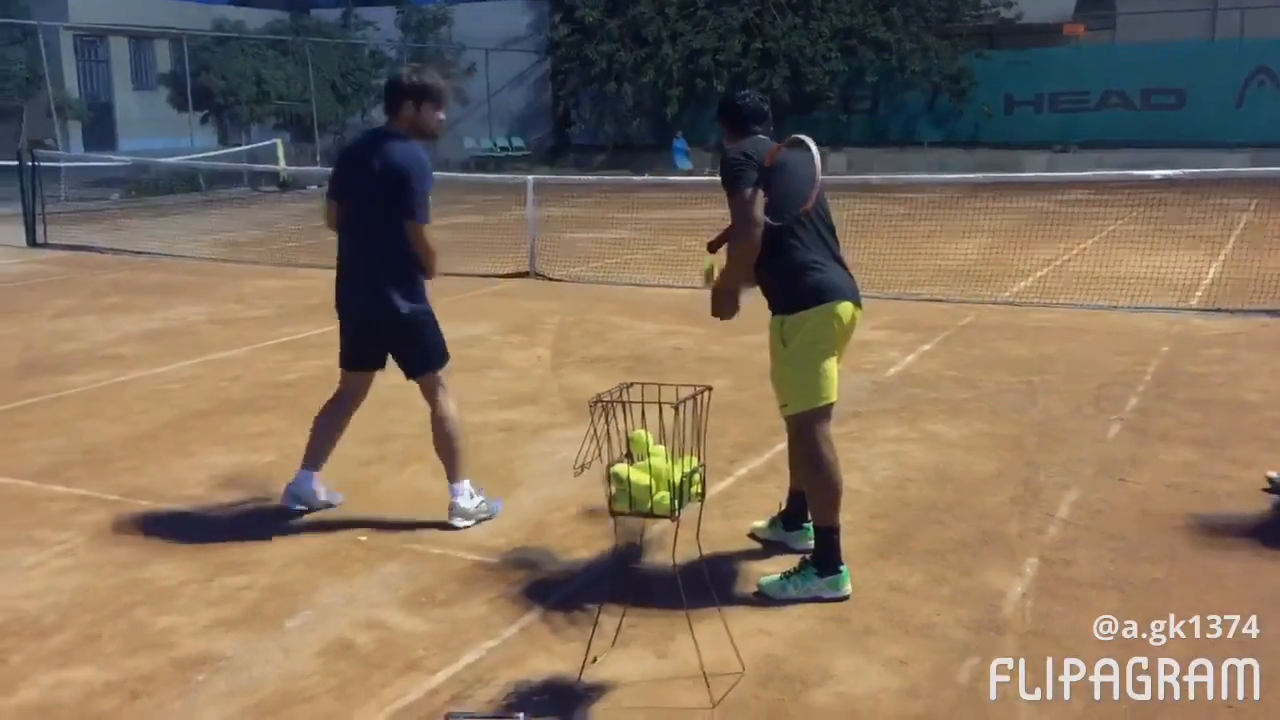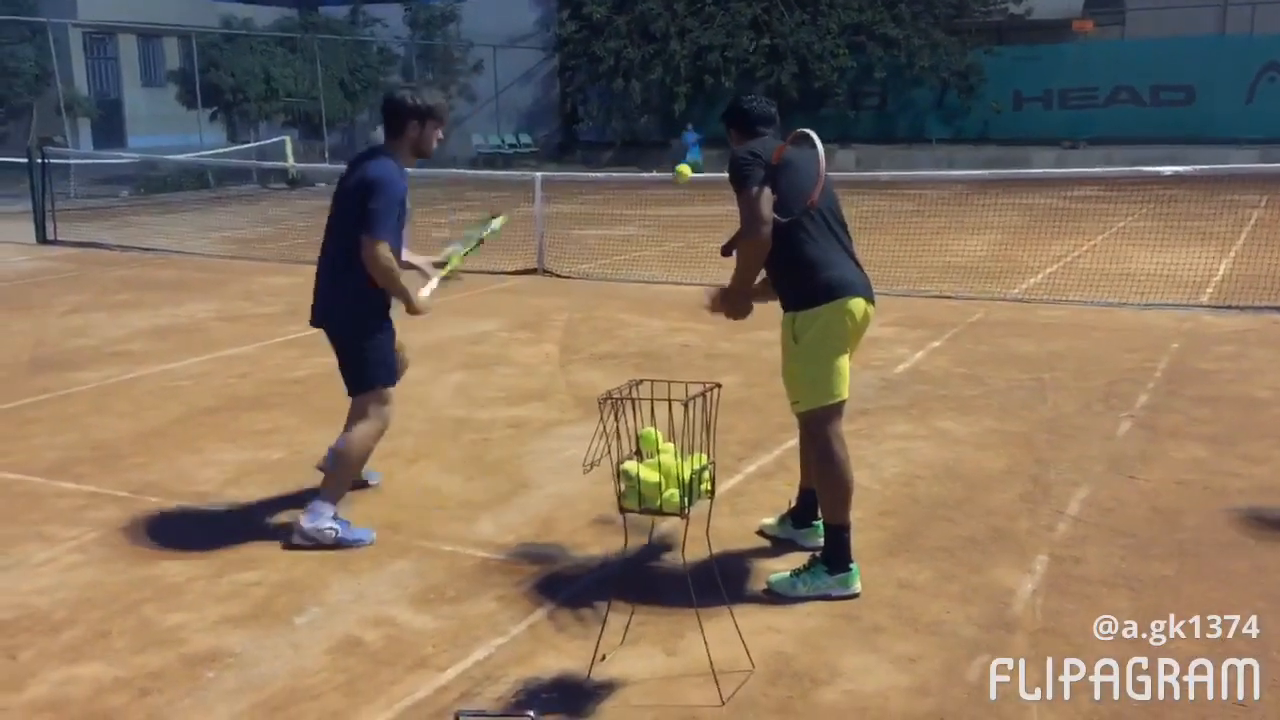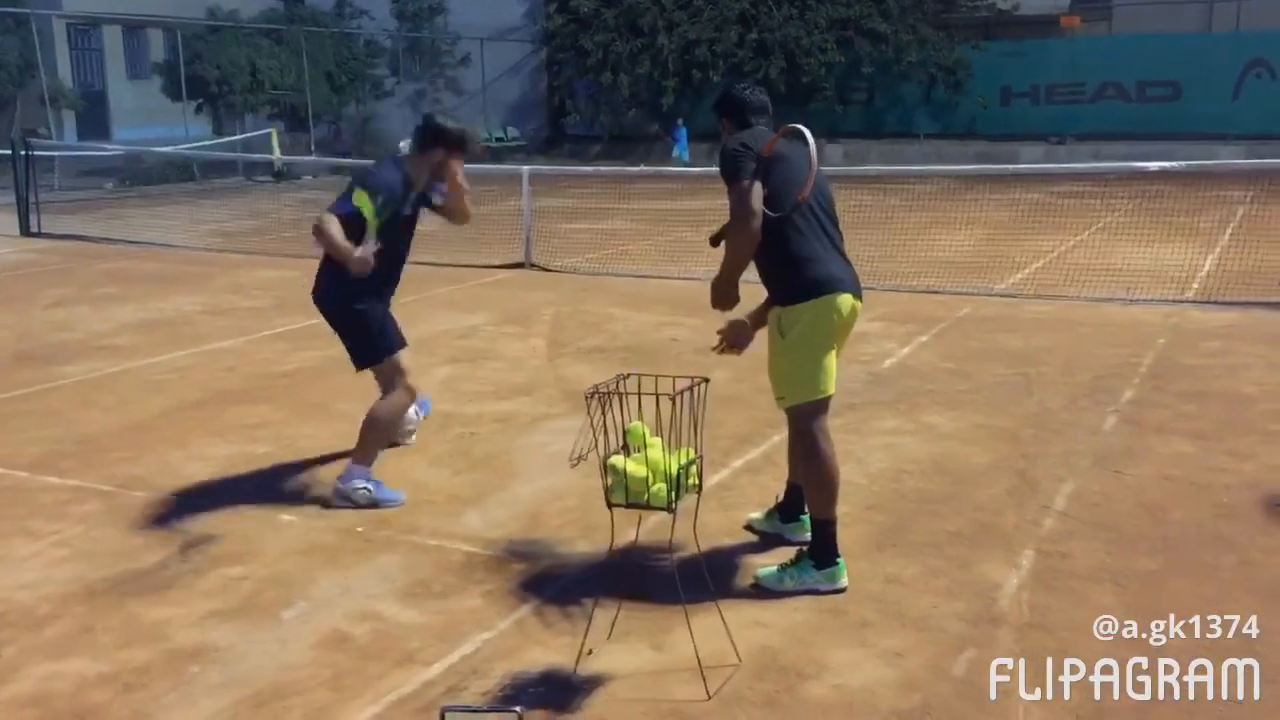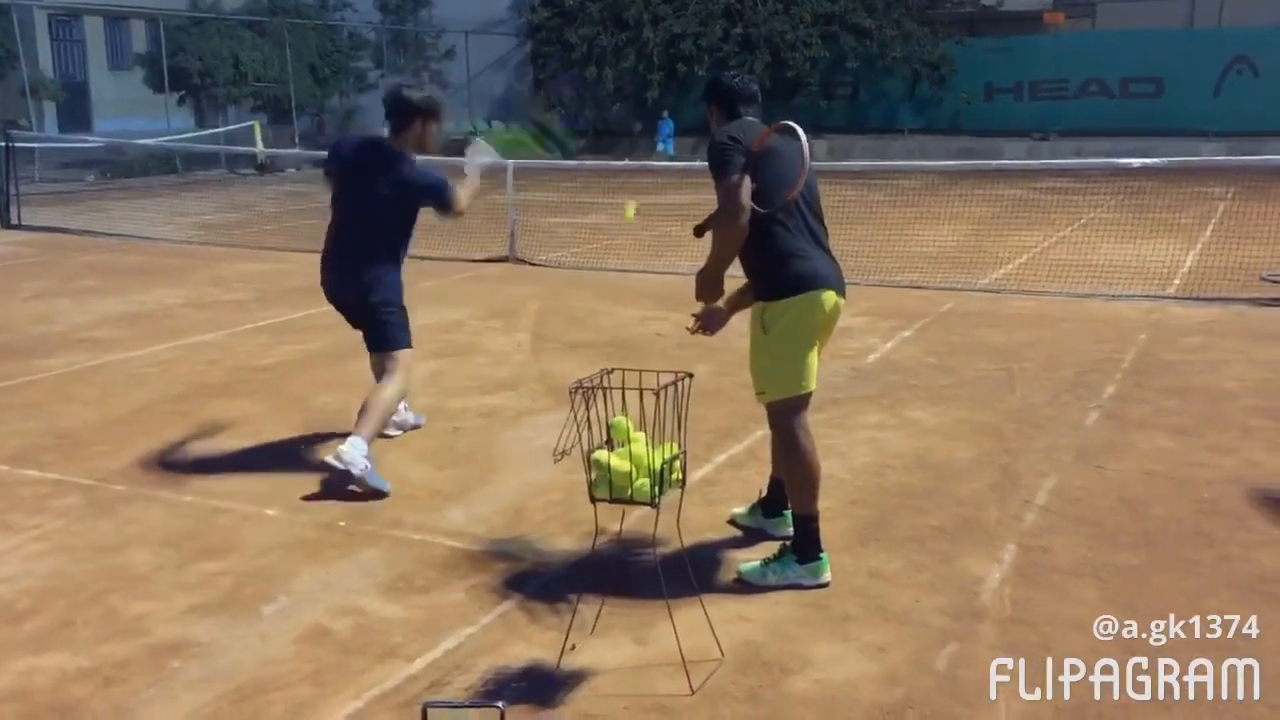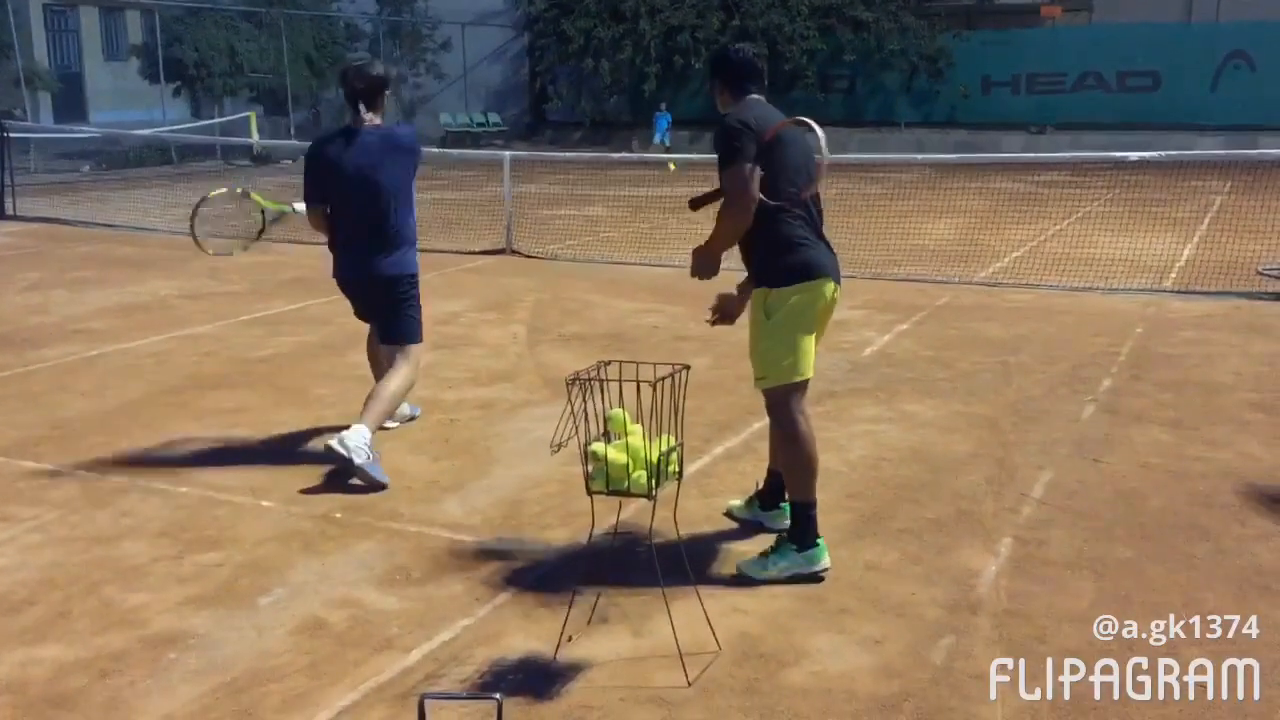
dt=0.4s
person 1, frame 1
left shoulder: (740, 157)
right shoulder: (793, 159)
left elbow: (752, 229)
left wrist: (726, 288)
right wrist: (741, 277)
left hip: (808, 304)
right hip: (838, 296)
left knee: (811, 426)
right knee: (801, 417)
left ankle: (828, 567)
right ankle: (795, 520)
person 1, frame 2
left shoulder: (749, 157)
right shoulder: (801, 159)
left elbow: (760, 227)
left wrist: (738, 288)
right wrist: (748, 295)
left hip: (823, 302)
right hip: (851, 293)
left knee: (823, 424)
right knee: (812, 415)
left ankle: (838, 565)
right ankle: (806, 517)
person 1, frame 3
left shoulder: (740, 148)
right shoulder: (796, 152)
left elbow: (749, 220)
left wrist: (725, 280)
right wrist: (753, 323)
left hip: (810, 297)
right hip: (840, 290)
left knee: (809, 418)
right knee: (801, 411)
left ankle: (824, 560)
right ankle: (791, 513)
person 1, frame 4
left shoulder: (728, 140)
right shoulder: (783, 145)
left elbow: (737, 214)
left wrist: (710, 273)
right wrist: (727, 307)
left hip: (794, 293)
right hip: (824, 285)
left knee: (789, 414)
right knee: (783, 407)
left ankle: (807, 555)
right ankle: (775, 507)
person 1, frame 5
left shoulder: (736, 125)
right shoulder: (784, 126)
left elbow: (743, 204)
left wrist: (709, 253)
right wrist: (744, 291)
left hip: (789, 282)
right hip: (815, 273)
left knee: (786, 402)
right knee: (782, 398)
left ankle: (804, 539)
right ankle: (772, 500)
person 2, frame 1
left shoulder: (352, 151)
right shoulder: (410, 158)
left elbow: (334, 218)
right elbow: (420, 237)
right wrist: (429, 265)
left hip: (352, 295)
right hip: (396, 298)
left knee: (352, 389)
right knee: (439, 395)
left ankle: (305, 483)
right ankle: (462, 497)
person 2, frame 2
left shoulder: (374, 171)
right shoulder: (386, 180)
right elbow: (375, 256)
left wrist: (417, 262)
right wrist: (410, 296)
left hip: (350, 305)
right hip: (354, 310)
left knee: (392, 366)
right knee: (376, 411)
left ankle: (340, 463)
right ankle: (319, 517)
person 2, frame 3
left shoulder: (419, 184)
right shoulder: (384, 182)
left elbow: (460, 216)
right elbow: (324, 222)
left wrist: (456, 186)
right wrist: (349, 254)
left hip: (367, 297)
right hip: (347, 297)
left knee: (391, 366)
right knee: (401, 385)
left ankle: (403, 418)
right ankle: (353, 479)
person 2, frame 4
left shoulder: (347, 148)
right shoulder: (417, 177)
right elbow: (456, 206)
right wrist: (473, 175)
left hip: (335, 276)
right hip: (375, 282)
left knee: (384, 339)
right knee: (398, 370)
left ankle: (390, 413)
right ankle: (354, 450)
person 2, frame 5
left shoulder: (321, 152)
right shoulder: (406, 140)
left elbow: (318, 220)
left hip: (349, 269)
right hip: (395, 266)
left knee: (379, 329)
right knee: (406, 363)
left ankle: (388, 406)
right ankle: (356, 438)
